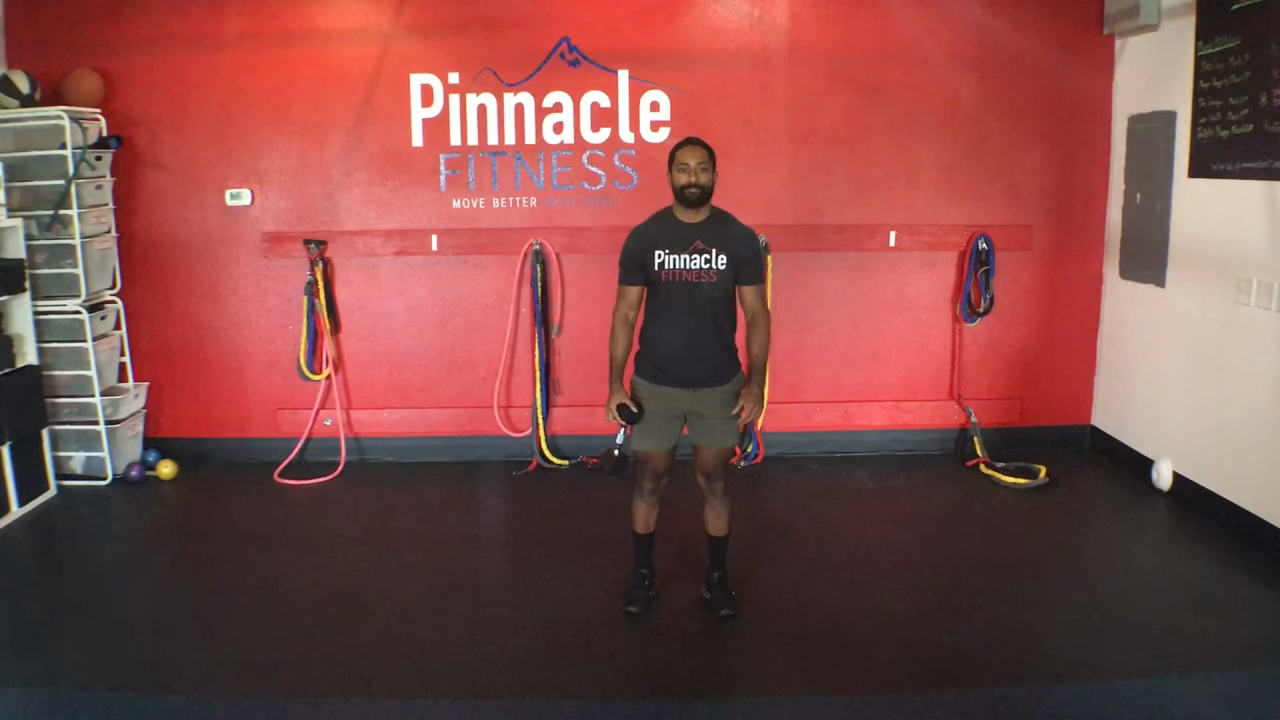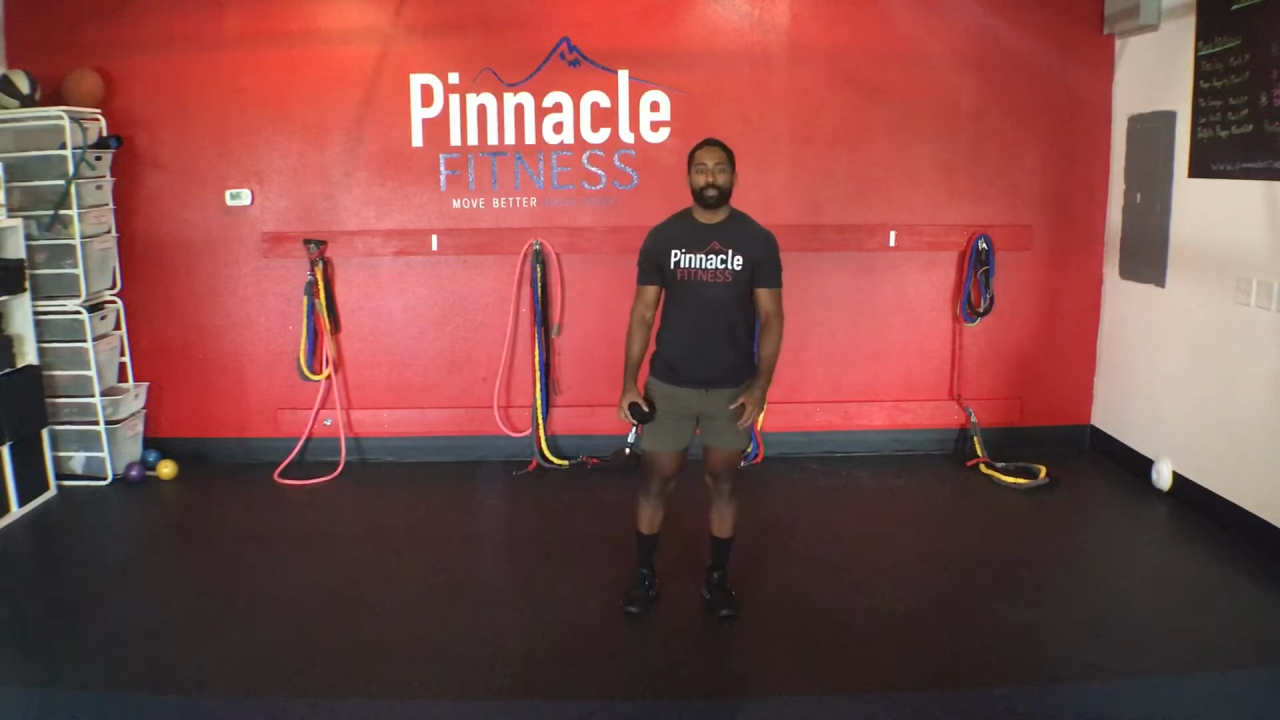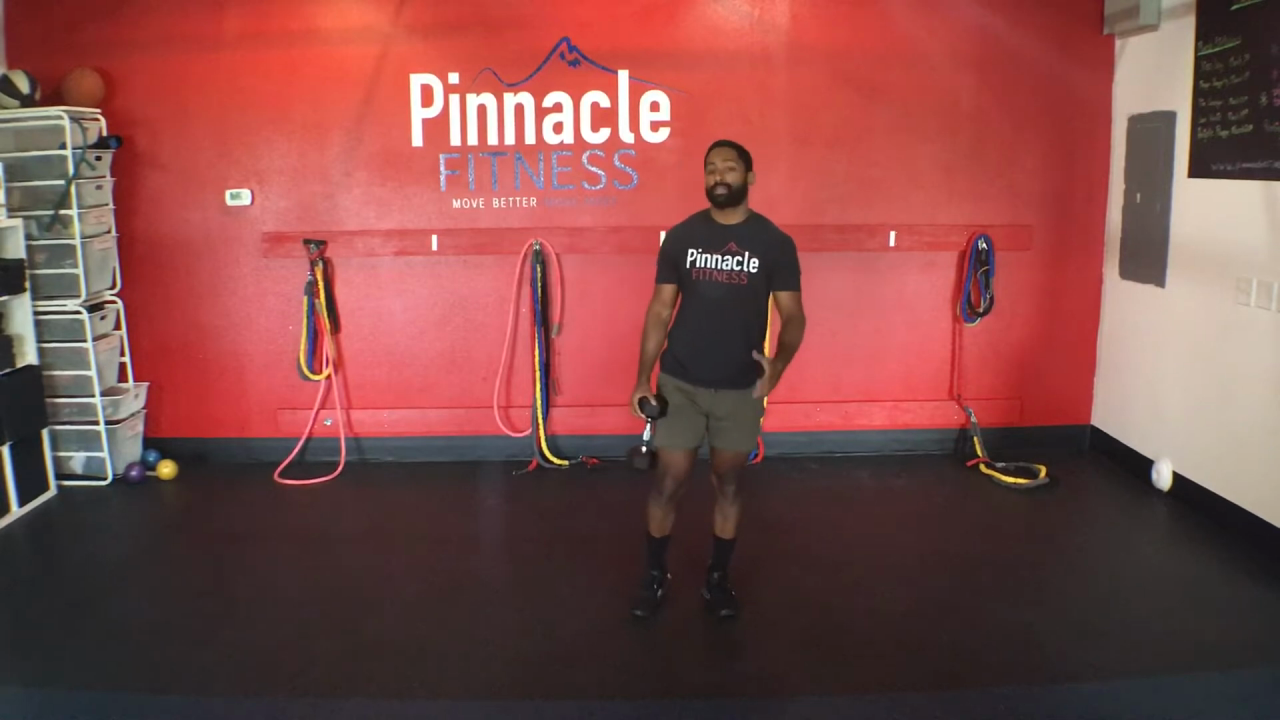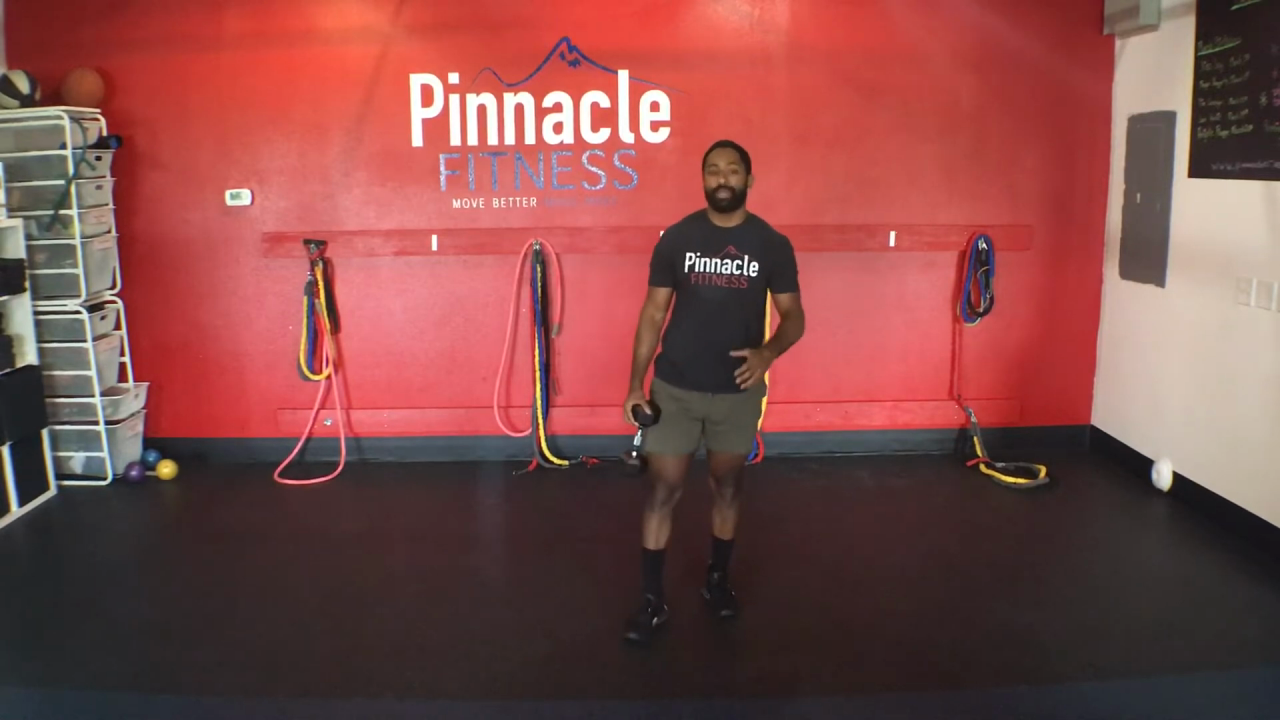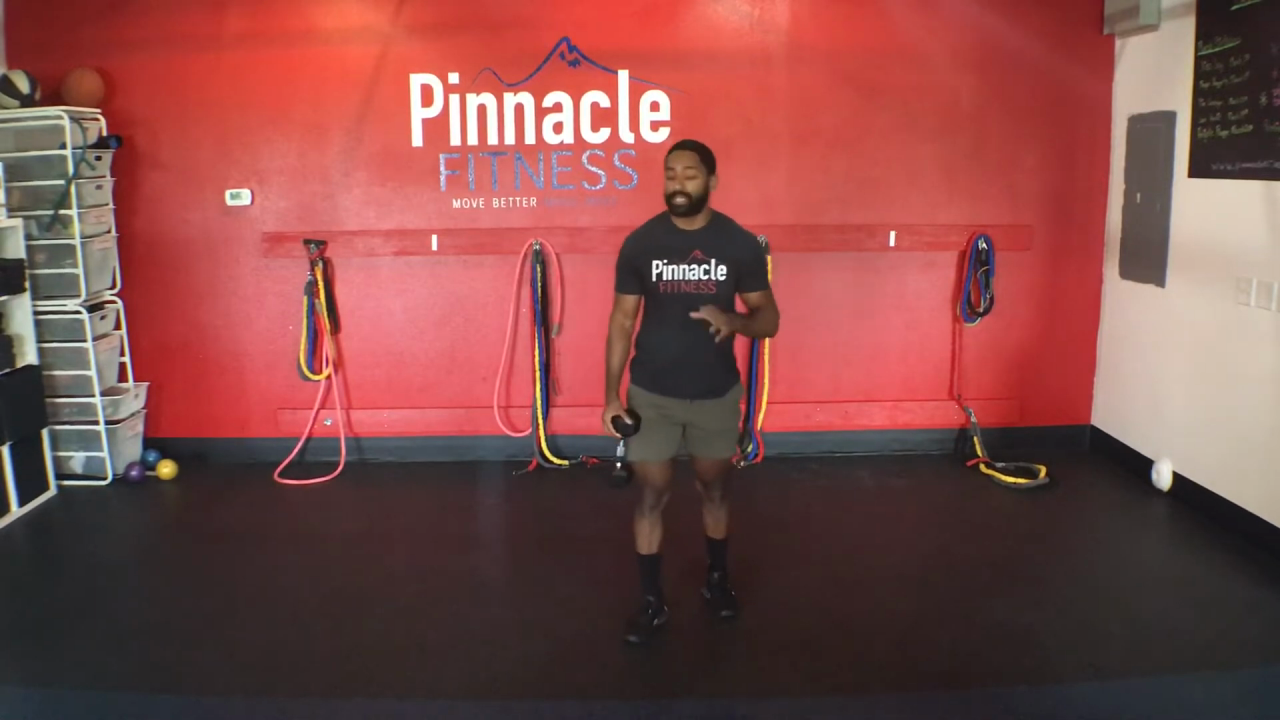
dt=0.4s
person 1, frame 1
left shoulder: (740, 238)
right shoulder: (643, 237)
left elbow: (756, 314)
right elbow: (625, 313)
left wrist: (756, 383)
right wrist: (615, 384)
left hip: (719, 385)
right hip: (655, 384)
left knee: (714, 482)
right knee: (650, 480)
left ankle: (717, 577)
right ankle: (643, 575)
person 1, frame 2
left shoulder: (758, 240)
right shoulder: (662, 237)
left elbow: (771, 316)
right elbow: (643, 312)
left wrist: (760, 386)
right wrist: (629, 382)
left hip: (731, 387)
right hip: (669, 384)
left knee: (722, 484)
right knee: (657, 481)
left ankle: (717, 578)
right ankle: (644, 574)
person 1, frame 3
left shoulder: (775, 244)
right shoulder: (680, 237)
left elbow: (793, 315)
right elbow: (659, 311)
left wrist: (780, 362)
right wrist: (643, 379)
left hip: (741, 388)
right hip: (680, 383)
left knee: (728, 485)
right knee: (669, 483)
left ankle: (717, 578)
right ankle: (655, 574)
person 1, frame 4
left shoulder: (773, 244)
right shoulder: (676, 238)
left elbow: (793, 316)
right elbow: (653, 313)
left wrist: (767, 351)
right wrist: (636, 383)
left hip: (736, 390)
right hip: (675, 387)
left knee: (727, 487)
right knee: (663, 490)
left ankle: (717, 579)
right ankle: (652, 599)
person 1, frame 5
left shoulder: (740, 244)
right shoulder: (640, 243)
left elbow: (769, 318)
right elbow: (622, 320)
left wrist: (733, 322)
right wrist: (612, 394)
left hip: (717, 393)
right hip: (652, 394)
left knee: (713, 489)
right knee: (651, 496)
left ankle: (717, 577)
right ankle: (652, 600)
